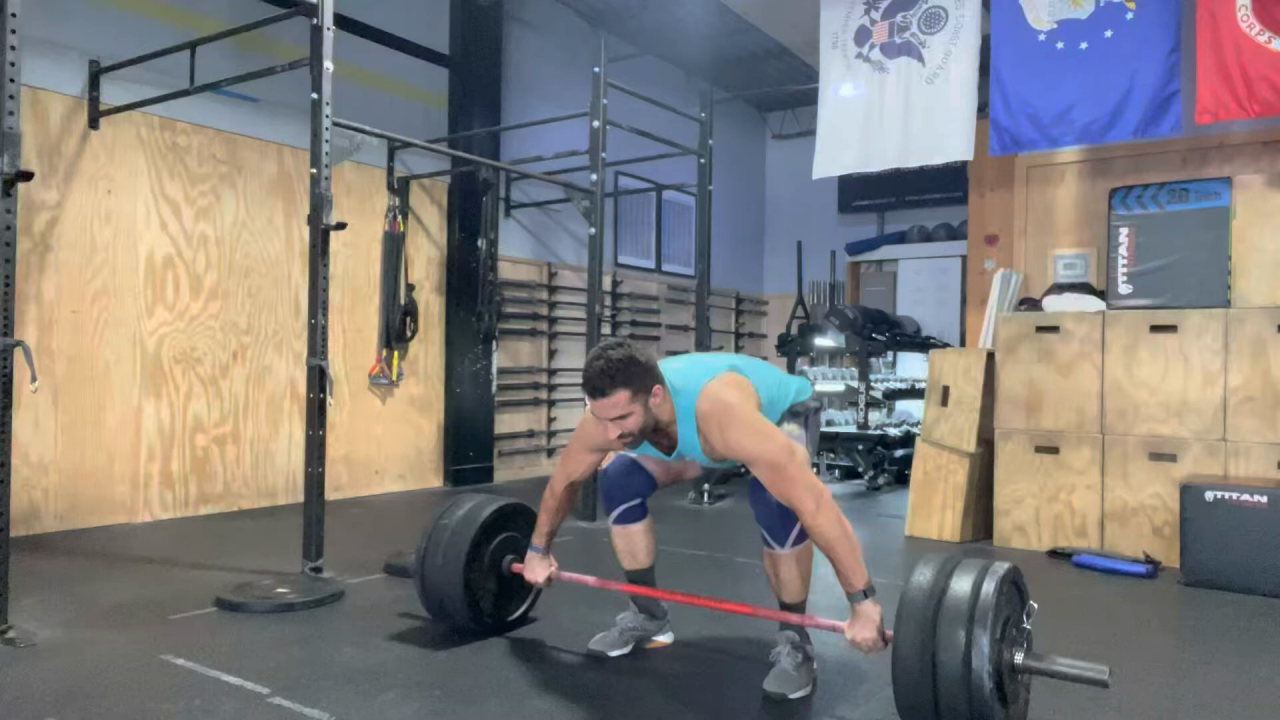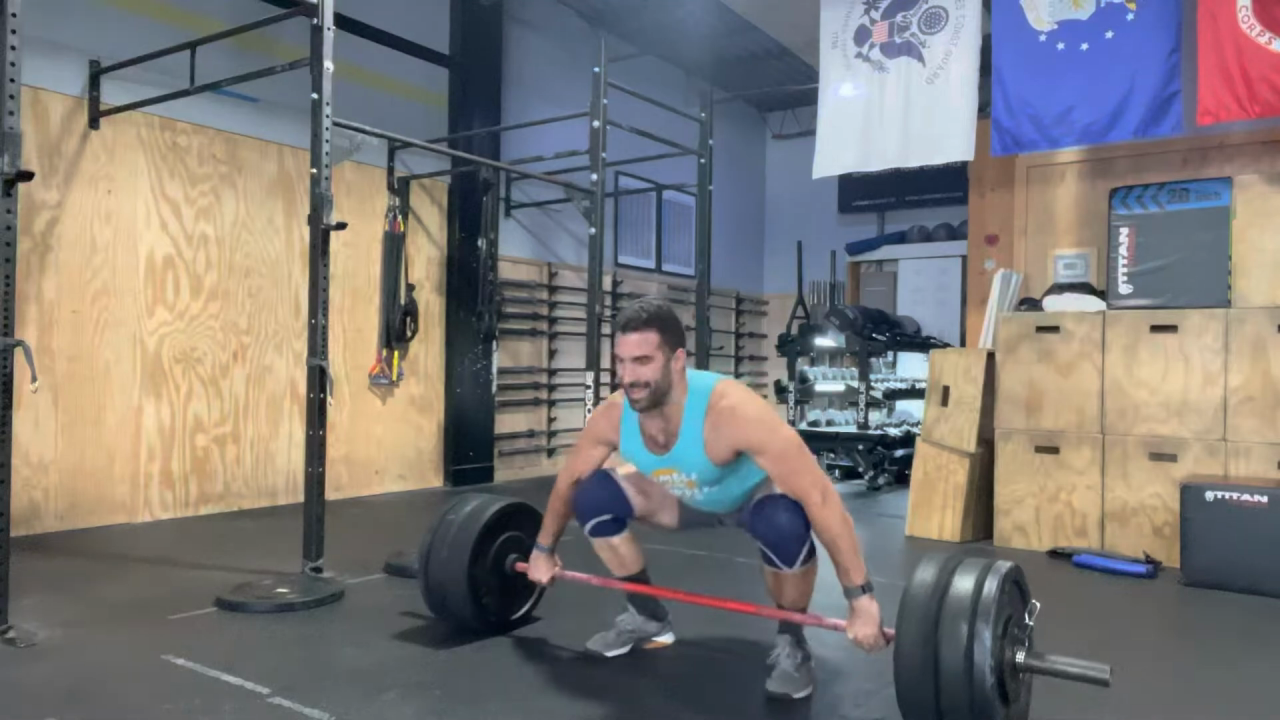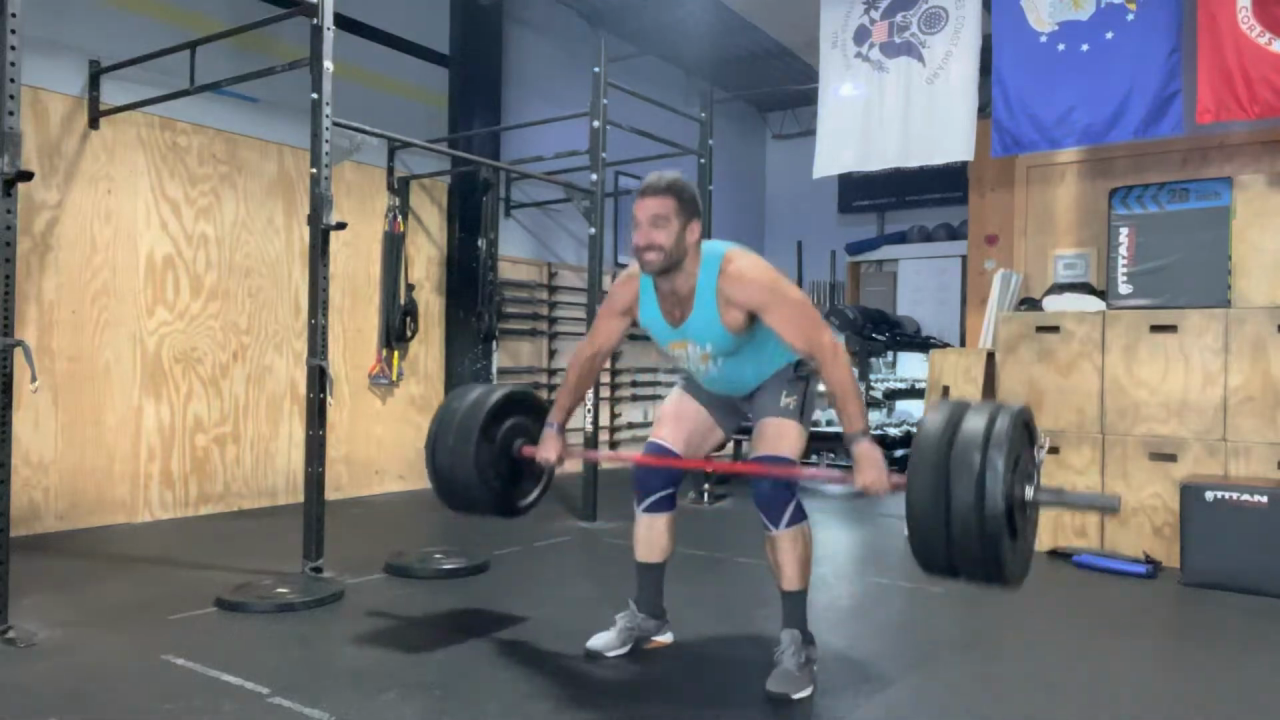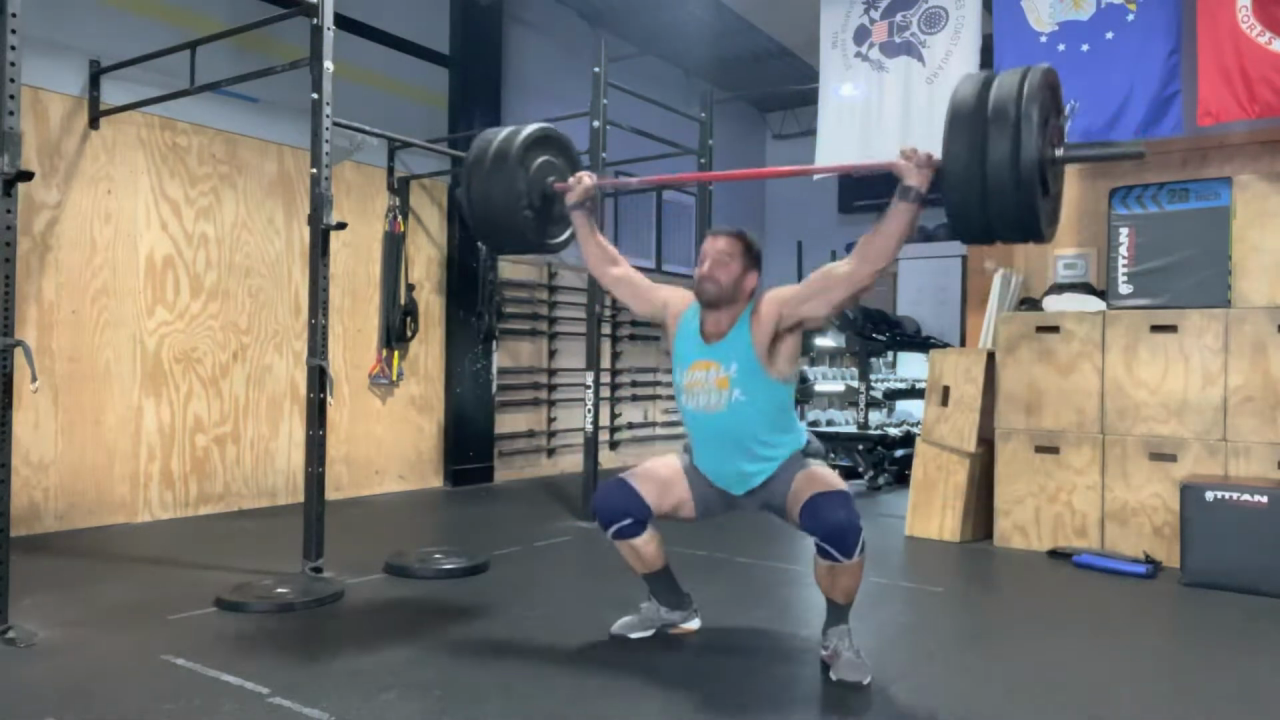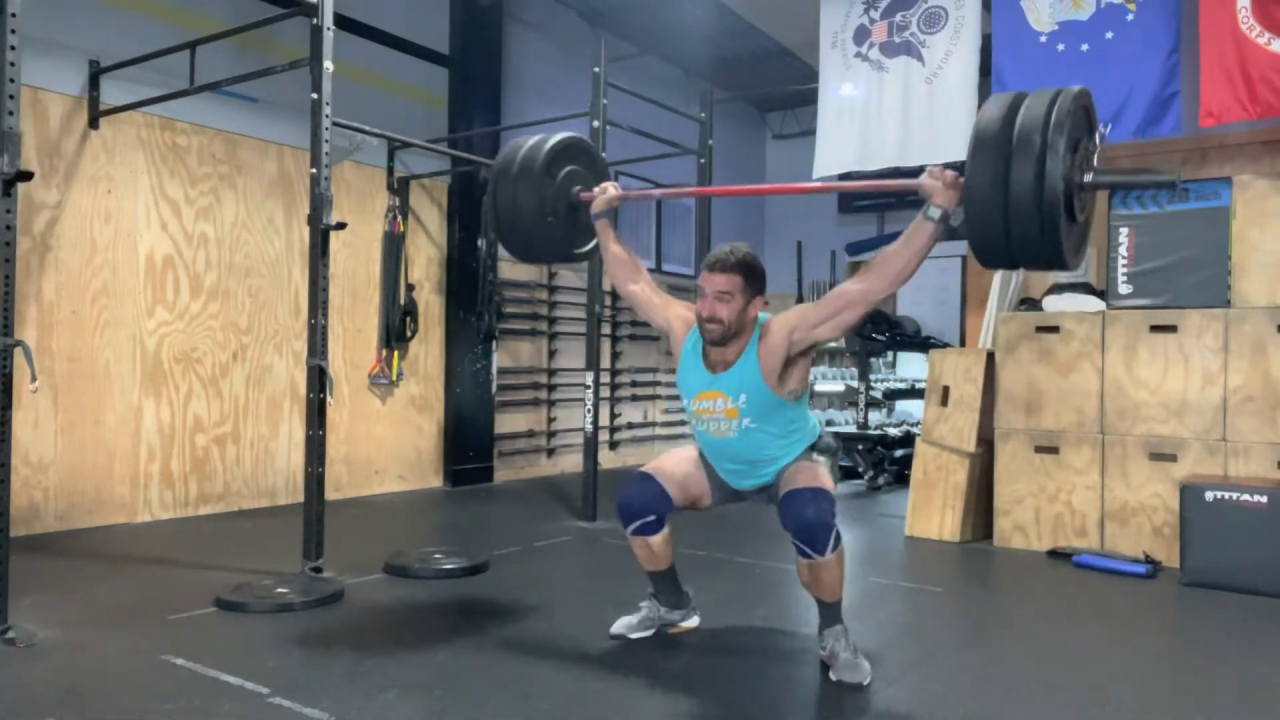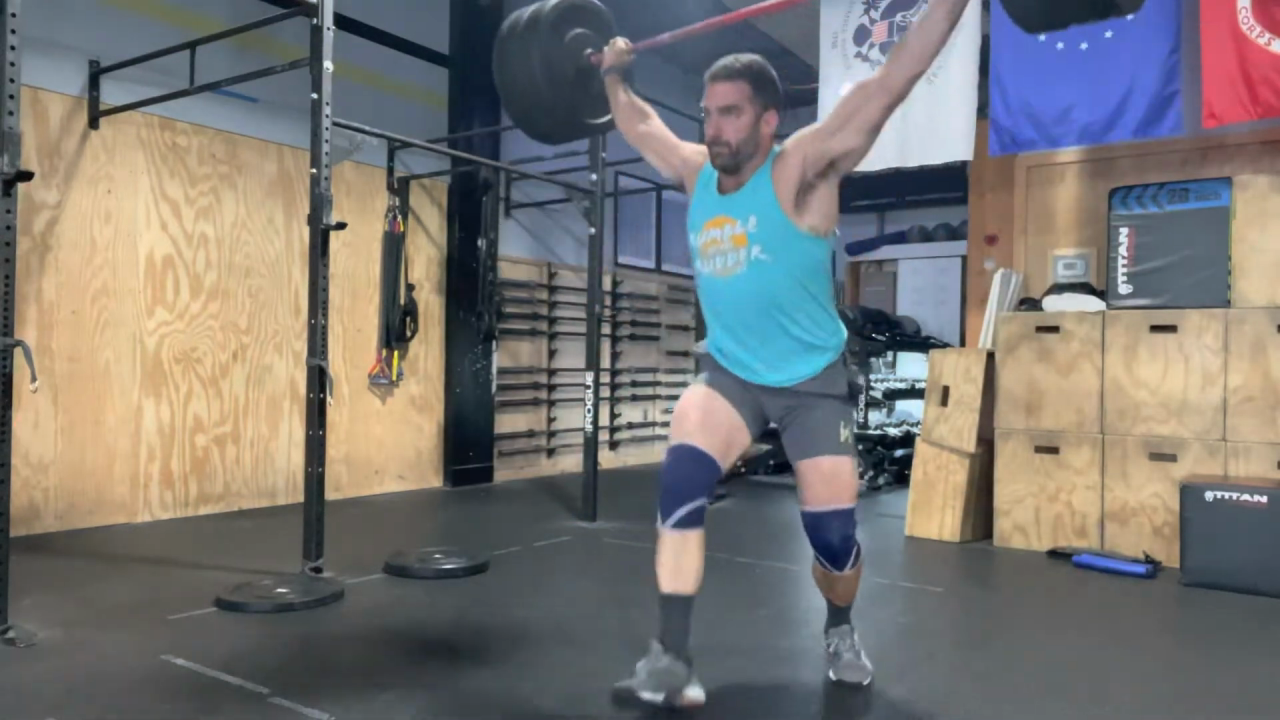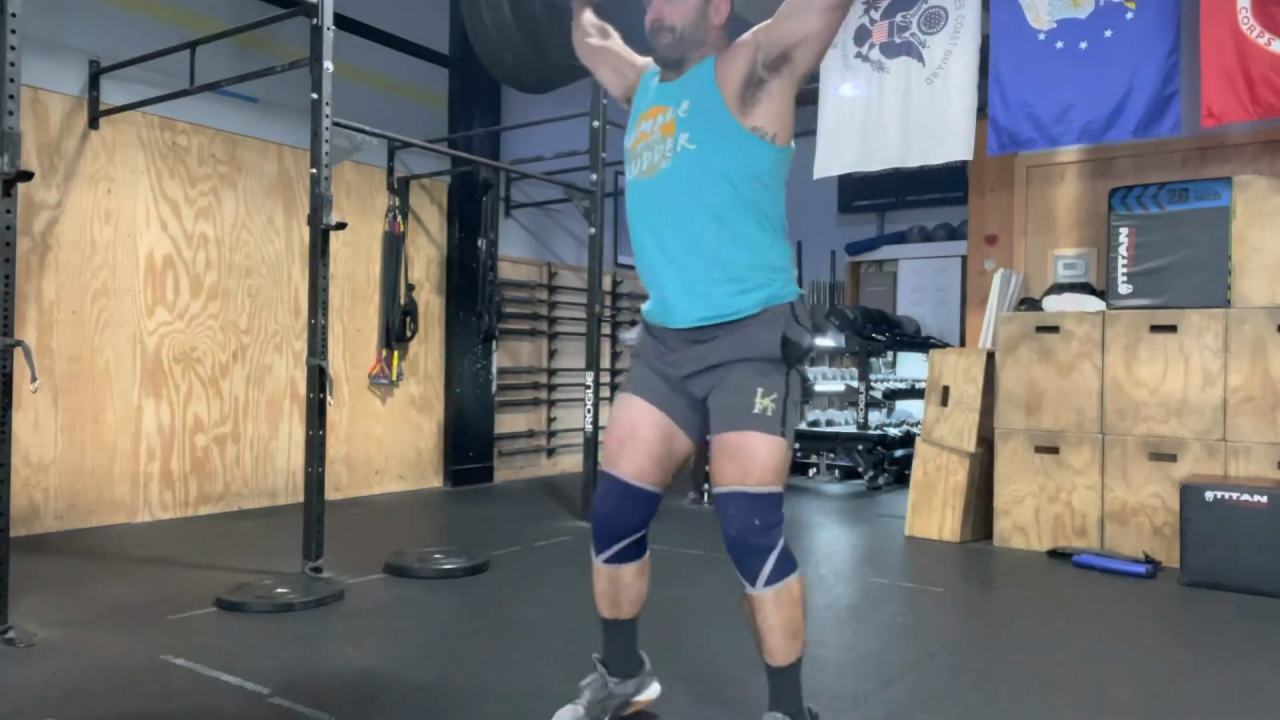
dt=0.7s
person 1, frame 1
left shoulder: (721, 410)
right shoulder: (610, 411)
left elbow: (813, 503)
right elbow: (564, 480)
left wrist: (863, 603)
right wrist: (539, 550)
left hip: (781, 410)
left knee: (778, 507)
right knee: (621, 482)
left ankle: (794, 641)
right ankle: (646, 616)
person 1, frame 2
left shoulder: (730, 409)
right shoulder: (614, 414)
left elbow: (818, 495)
right elbow: (571, 478)
left wrist: (860, 598)
right wrist: (544, 550)
left hip: (762, 486)
right hip: (690, 494)
left knee: (786, 524)
right knee: (592, 497)
left ankle: (791, 641)
right ankle: (647, 616)
person 1, frame 3
left shoulder: (739, 276)
right shoulder: (633, 286)
left elbow: (826, 348)
right elbow: (590, 354)
left wrist: (860, 441)
right wrist: (554, 426)
left hip: (778, 374)
right hip: (708, 383)
left knee: (772, 487)
right knee: (653, 479)
left ankle: (797, 642)
right ankle: (648, 619)
person 1, frame 4
left shoulder: (772, 317)
right shoulder: (679, 311)
left elbow: (862, 266)
right elbow: (615, 273)
left wrist: (911, 189)
right wrist: (580, 208)
left hip: (782, 468)
right hip: (707, 467)
left knee: (837, 522)
right knee: (613, 503)
left ankle: (837, 632)
right ankle: (672, 605)
person 1, frame 5
left shoulder: (780, 342)
right shoulder: (683, 331)
left elbow: (869, 285)
right elbow: (632, 280)
left wrist: (936, 211)
right wrist: (603, 219)
left hip: (791, 460)
right hip: (718, 462)
left knee: (809, 519)
right knee: (637, 497)
left ankle: (833, 634)
right ankle: (670, 605)
person 1, frame 6
left shoulder: (799, 170)
right shoulder: (695, 173)
left elbow: (887, 86)
right elbow: (643, 128)
right wrist: (615, 76)
left hip: (811, 379)
right hip: (726, 371)
left knee: (831, 530)
right knee: (681, 482)
left ankle: (840, 631)
right ankle: (672, 658)
person 1, frame 7
left shoulder: (752, 68)
right shoulder: (645, 86)
left hip: (748, 334)
right hip: (664, 341)
left knee: (749, 526)
right knee: (614, 516)
